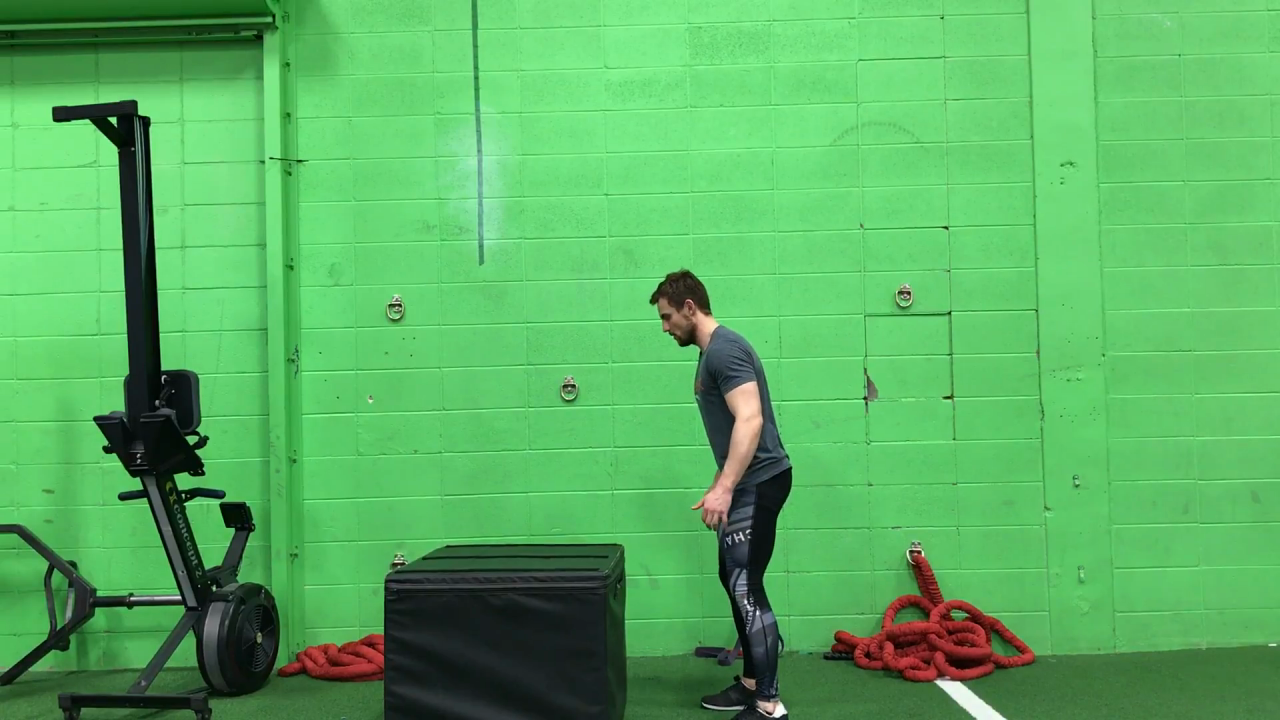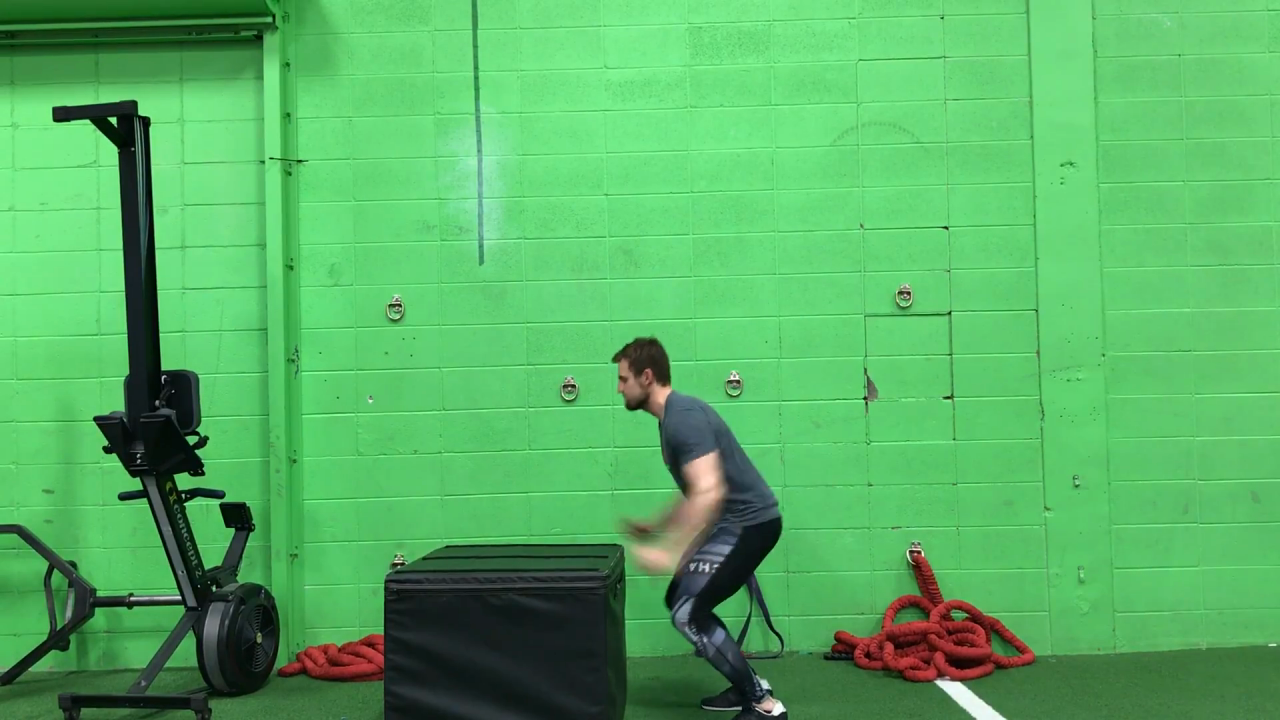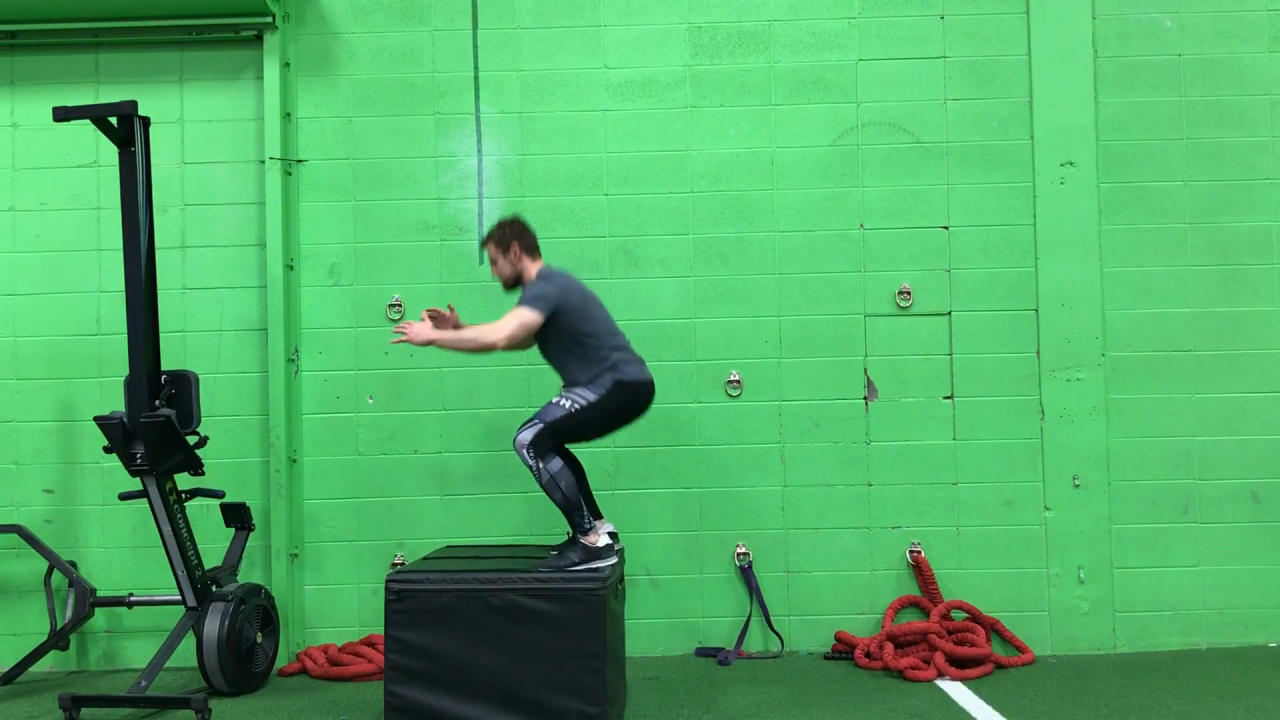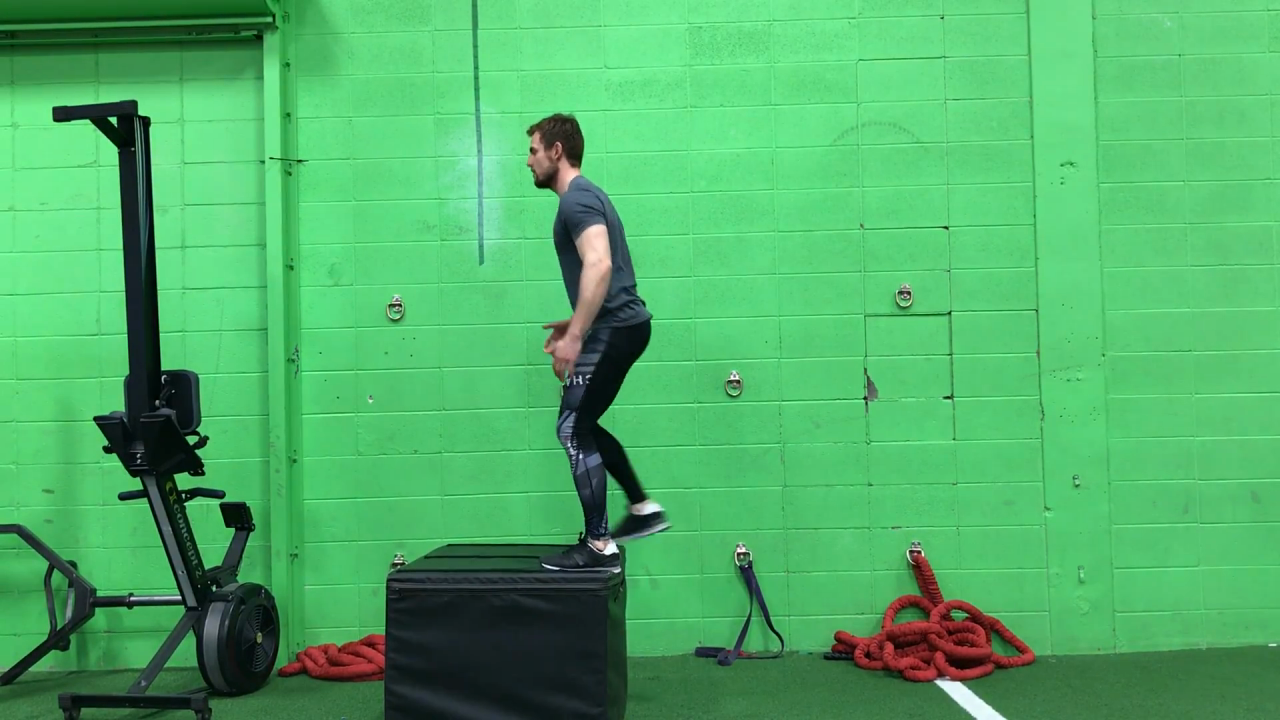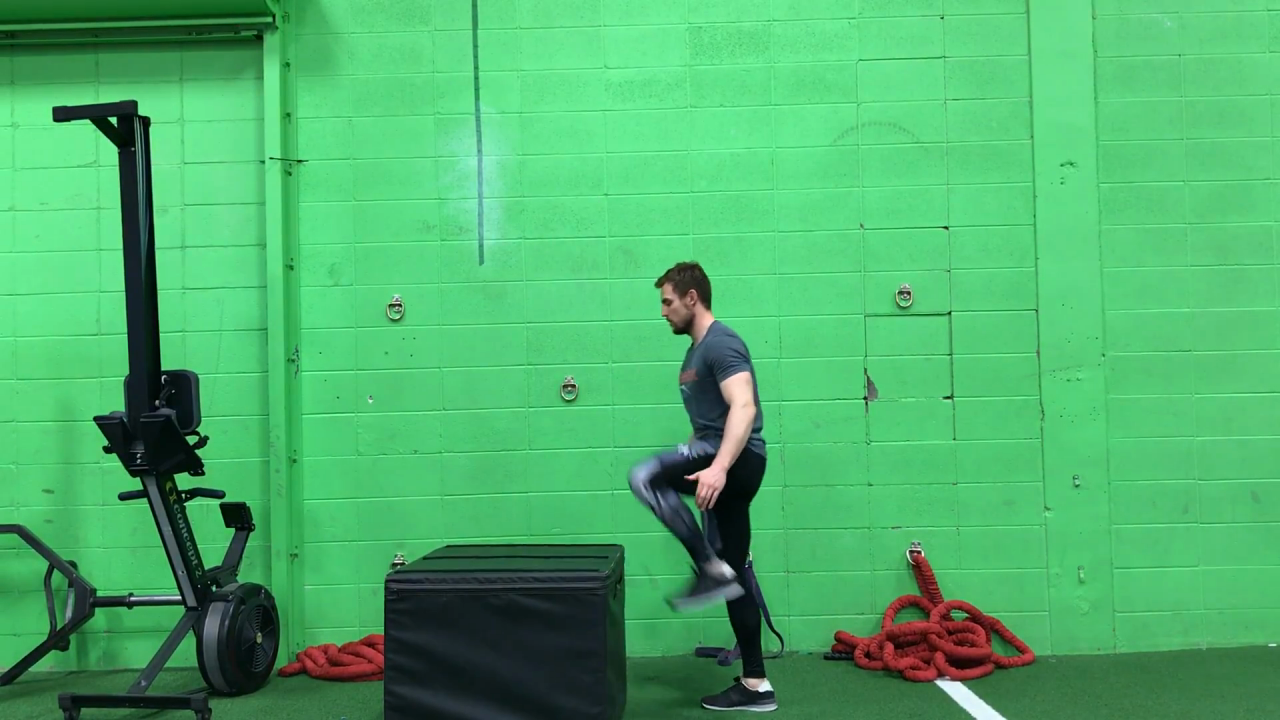
dt=1s
person 1, frame 1
left shoulder: (724, 349)
right shoulder: (712, 352)
left elbow: (751, 420)
left wrist: (724, 488)
right wrist: (722, 481)
left hip: (757, 483)
right hip: (746, 483)
left knee: (745, 588)
right knee: (734, 583)
right ankle: (752, 683)
person 1, frame 2
left shoulder: (686, 419)
right shoulder: (675, 418)
left elbow: (709, 493)
left wrist: (671, 552)
right wrist: (657, 528)
left hip: (750, 526)
right hip: (742, 523)
left knee: (687, 613)
right knee: (682, 602)
right ankle: (751, 686)
person 1, frame 3
left shoulder: (544, 288)
right shoulder: (548, 284)
left elbow: (499, 338)
right elbow: (515, 338)
left wrist: (436, 338)
right wrist: (460, 329)
left hip: (622, 387)
right hip: (619, 385)
left knee: (531, 440)
right knee: (544, 443)
left ankle: (593, 542)
right ankle: (598, 529)
person 1, frame 4
left shoulder: (577, 198)
right shoulder: (581, 198)
left elbow: (599, 265)
left wrist: (574, 336)
right wrist: (571, 324)
left hip: (615, 329)
right hip: (623, 326)
left knee: (575, 433)
right knee: (582, 426)
left ankle: (598, 546)
right ankle: (643, 508)
person 1, frame 5
left shoulder: (720, 343)
right shoulder: (698, 348)
left elbow: (745, 409)
left wrist: (718, 467)
right wrist: (695, 469)
left hip: (735, 462)
right hip: (722, 467)
left knee: (645, 474)
right knee: (735, 574)
left ankle: (713, 569)
right ankle: (756, 684)
